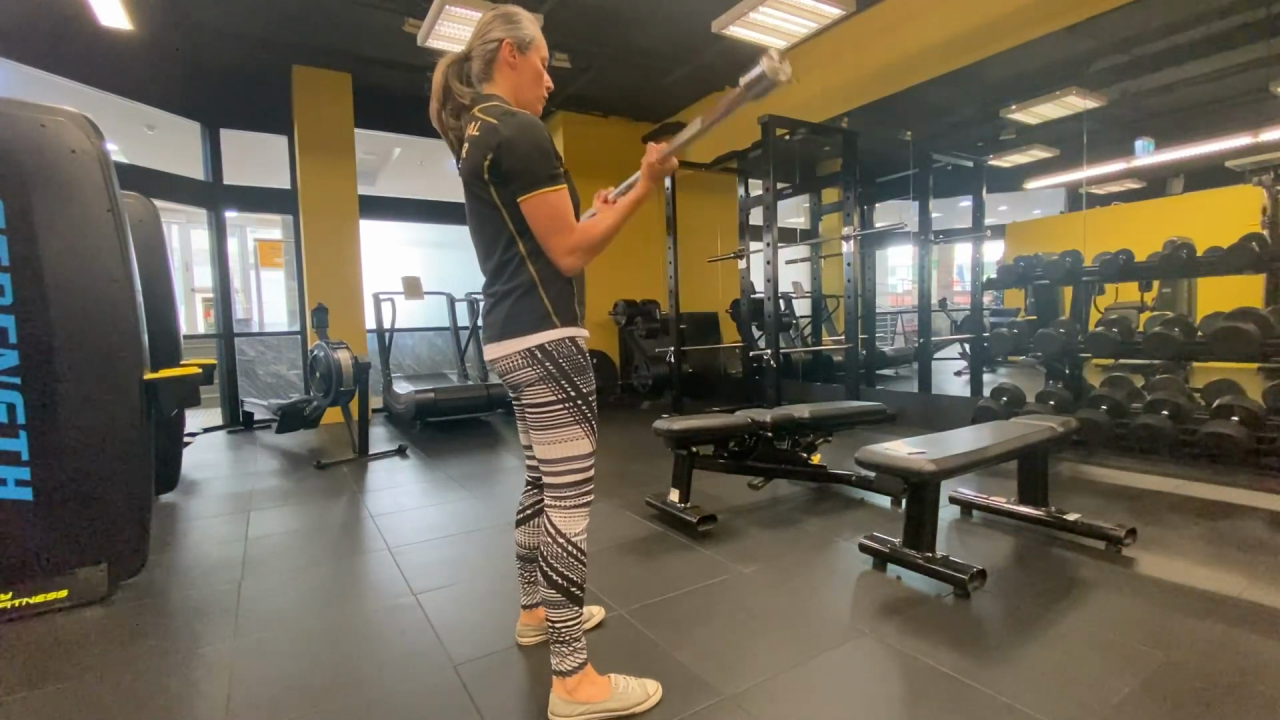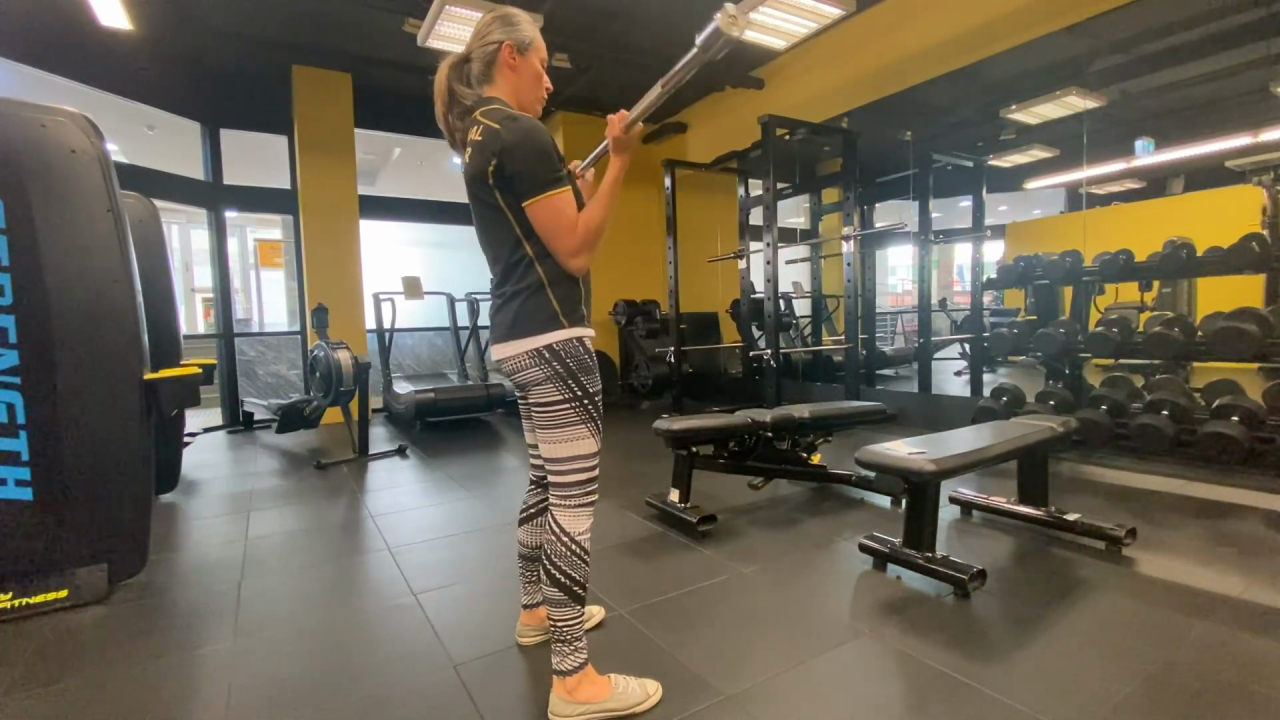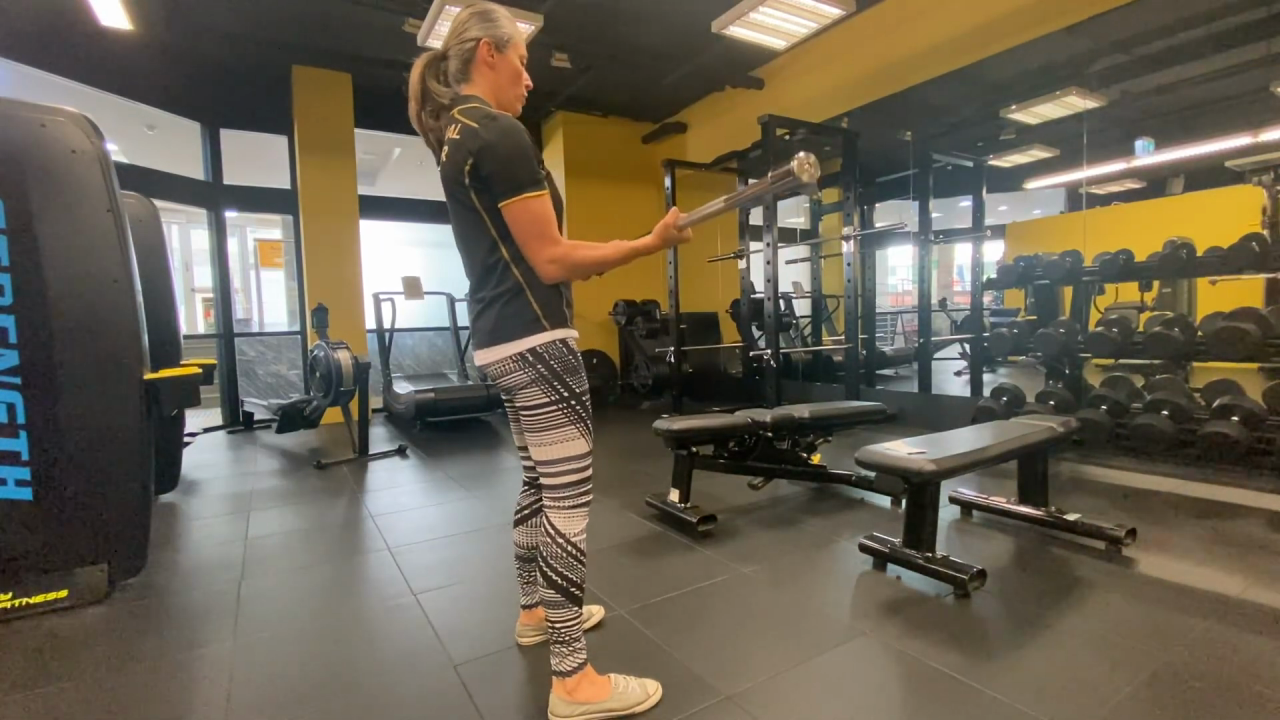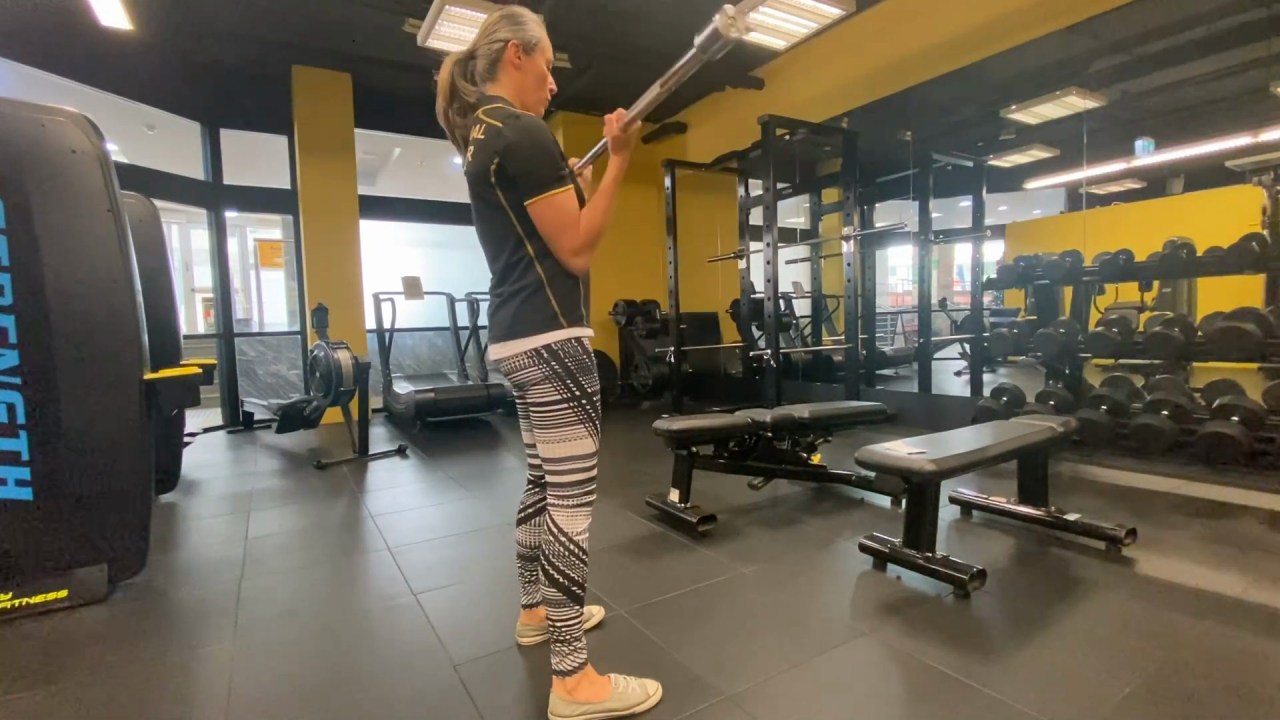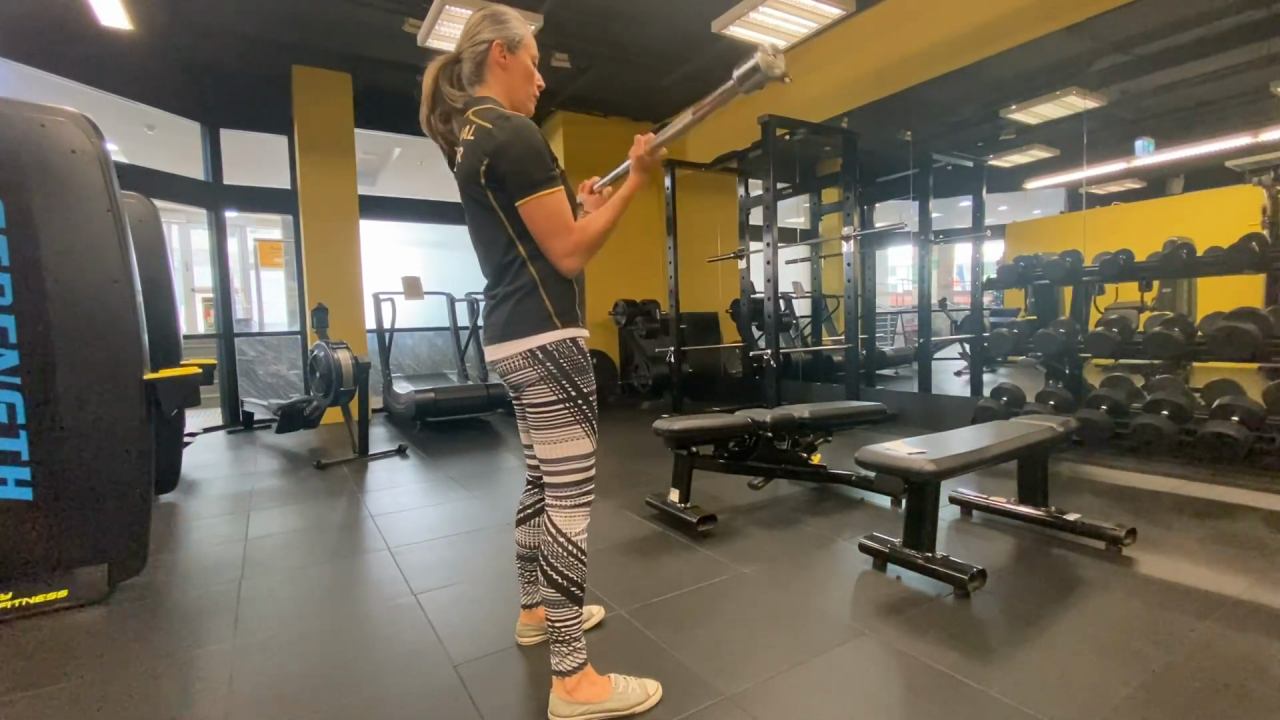
dt=0.5s
person 1, frame 1
left shoulder: (476, 134)
right shoulder: (521, 132)
right elbow: (567, 254)
left wrist: (595, 212)
right wrist: (642, 190)
left hip: (510, 334)
right hip: (544, 336)
left knee: (542, 481)
right knee: (569, 495)
left ankle: (535, 611)
person 1, frame 2
left shoulder: (479, 136)
right shoulder: (521, 135)
right elbow: (575, 254)
left wrist: (576, 194)
right wrist: (619, 164)
left hip: (517, 334)
right hip: (551, 337)
left knee: (546, 480)
right knee: (574, 496)
left ankle: (536, 609)
person 1, frame 3
left shoulder: (456, 136)
right shoulder: (500, 134)
right elbow: (550, 261)
left wrist: (601, 249)
right wrist: (646, 243)
left hip: (500, 338)
right hip: (534, 339)
left knee: (538, 482)
right knee: (568, 497)
left ankle: (535, 610)
person 1, frame 4
left shoulder: (483, 135)
right shoulder: (524, 133)
right elbow: (577, 253)
left wrist: (572, 191)
right wrist: (617, 162)
left hip: (518, 333)
right hip: (550, 336)
left knee: (543, 479)
right knee: (572, 495)
left ankle: (535, 609)
person 1, frame 5
left shoulder: (470, 137)
right shoulder: (513, 134)
right elbow: (569, 255)
left wrist: (578, 205)
right wrist: (636, 180)
left hip: (512, 334)
right hip: (544, 337)
left knee: (543, 480)
right knee: (570, 496)
left ankle: (536, 610)
